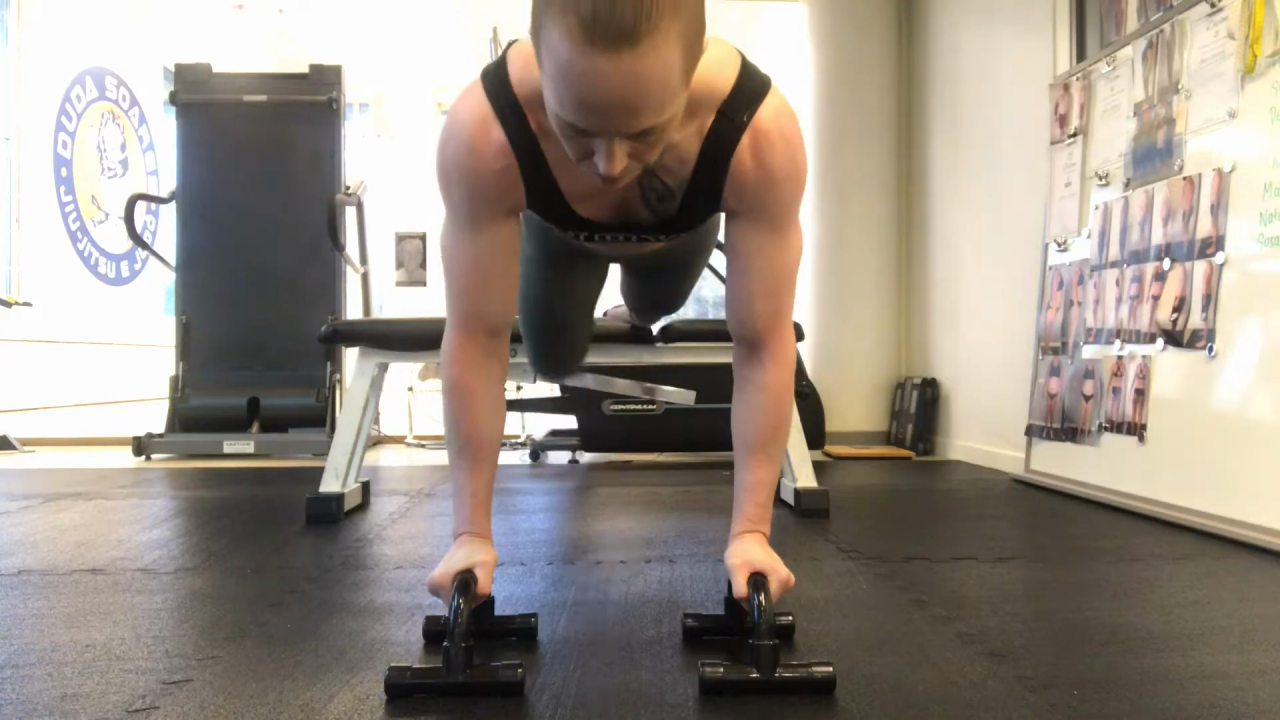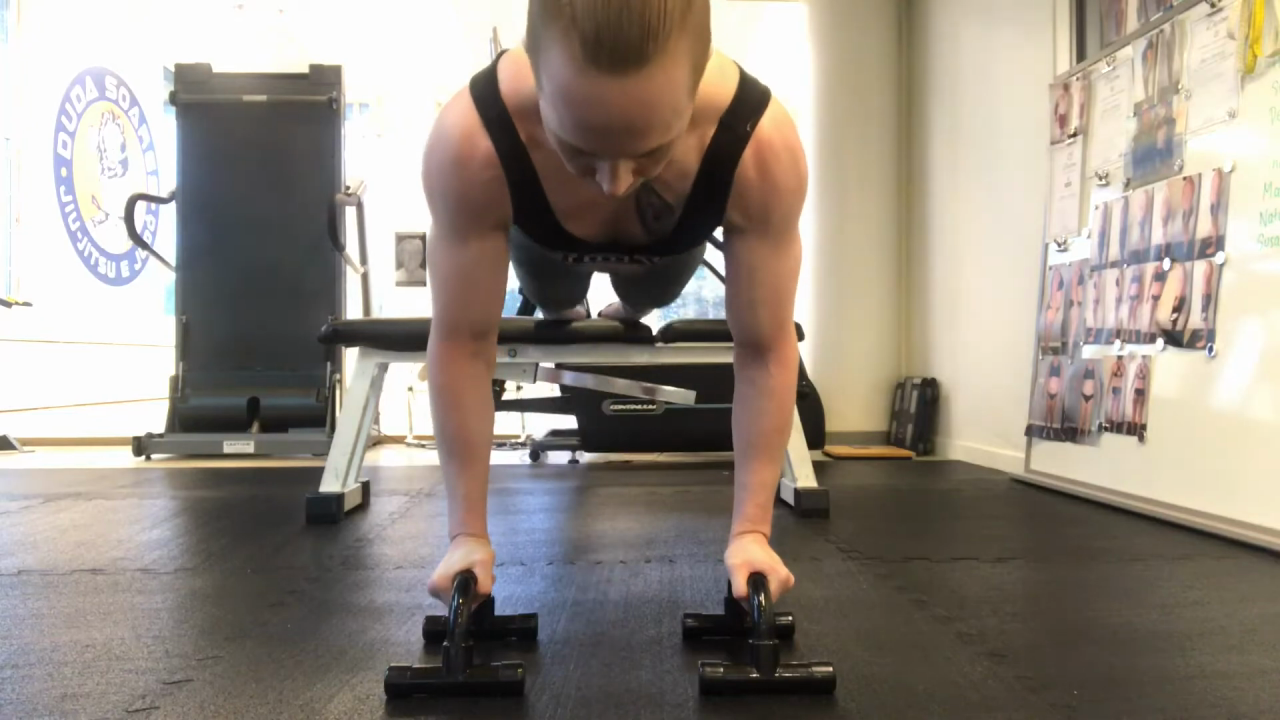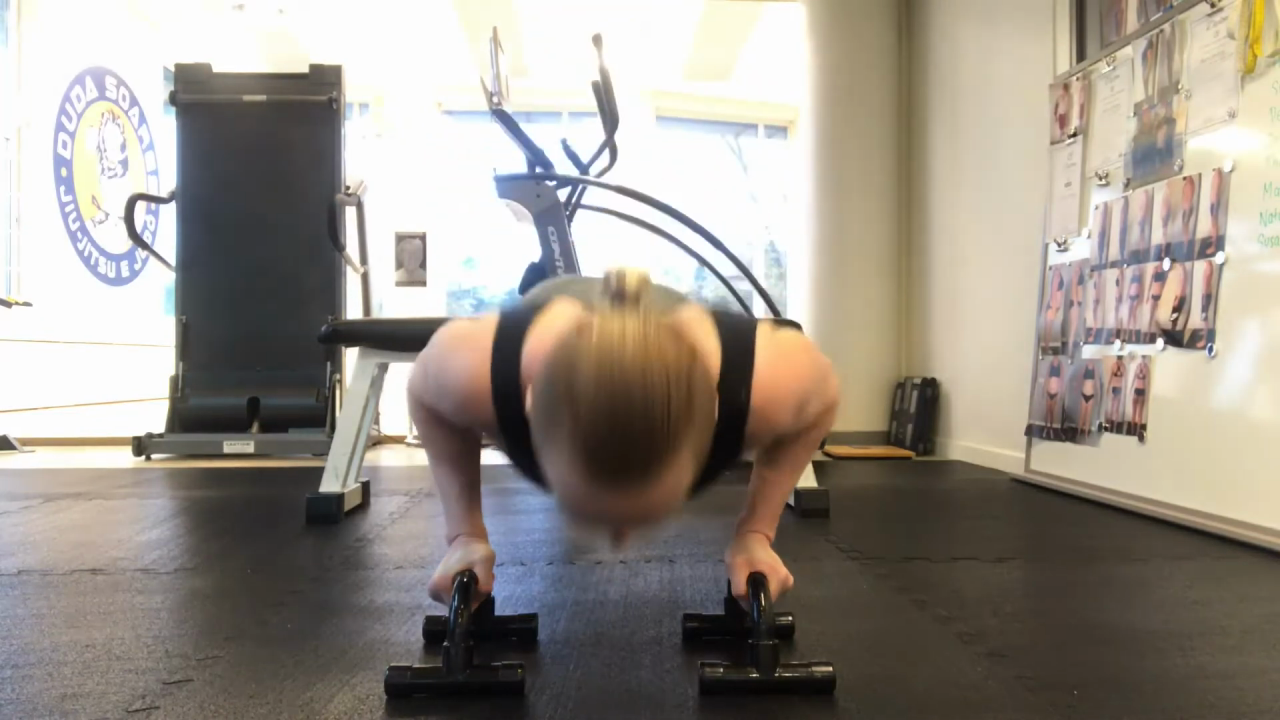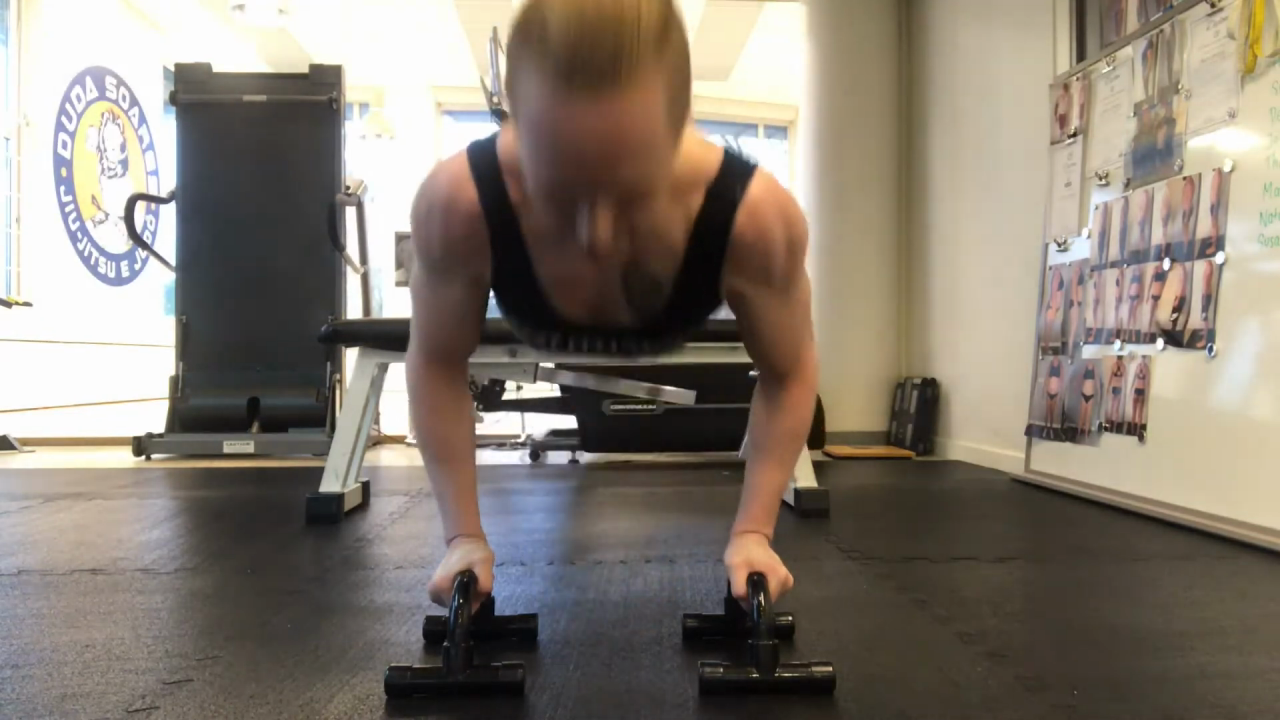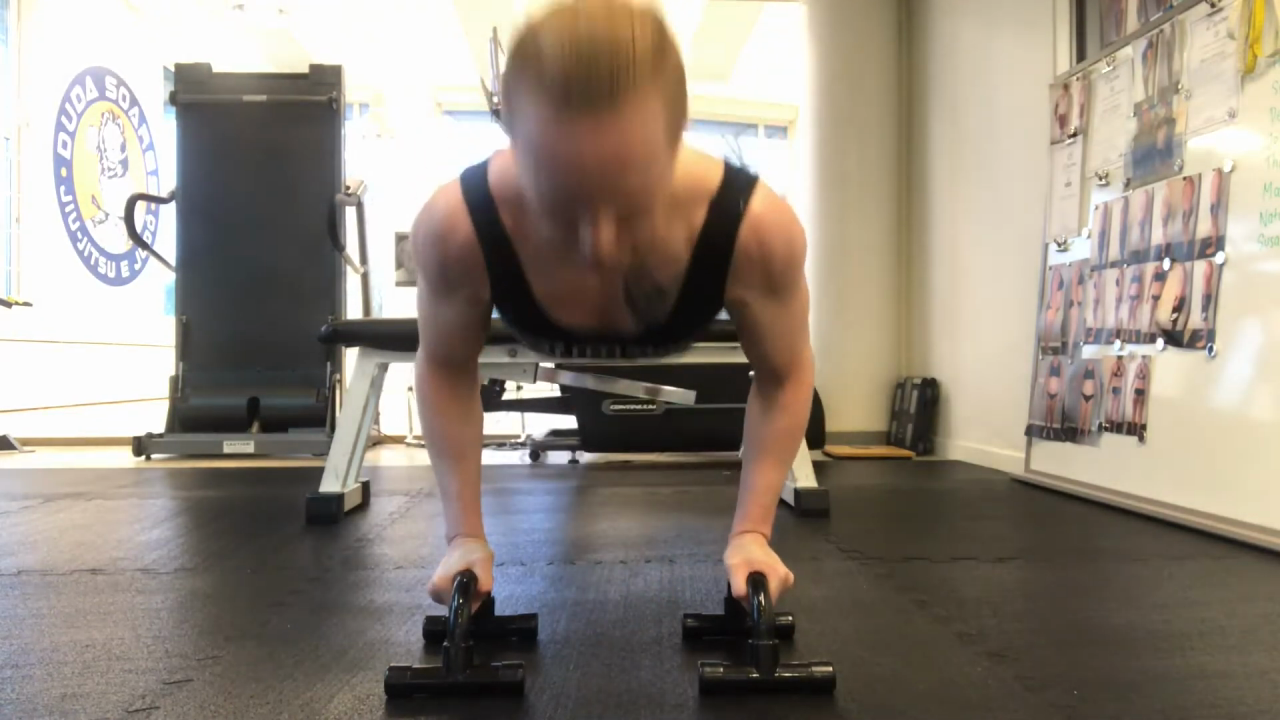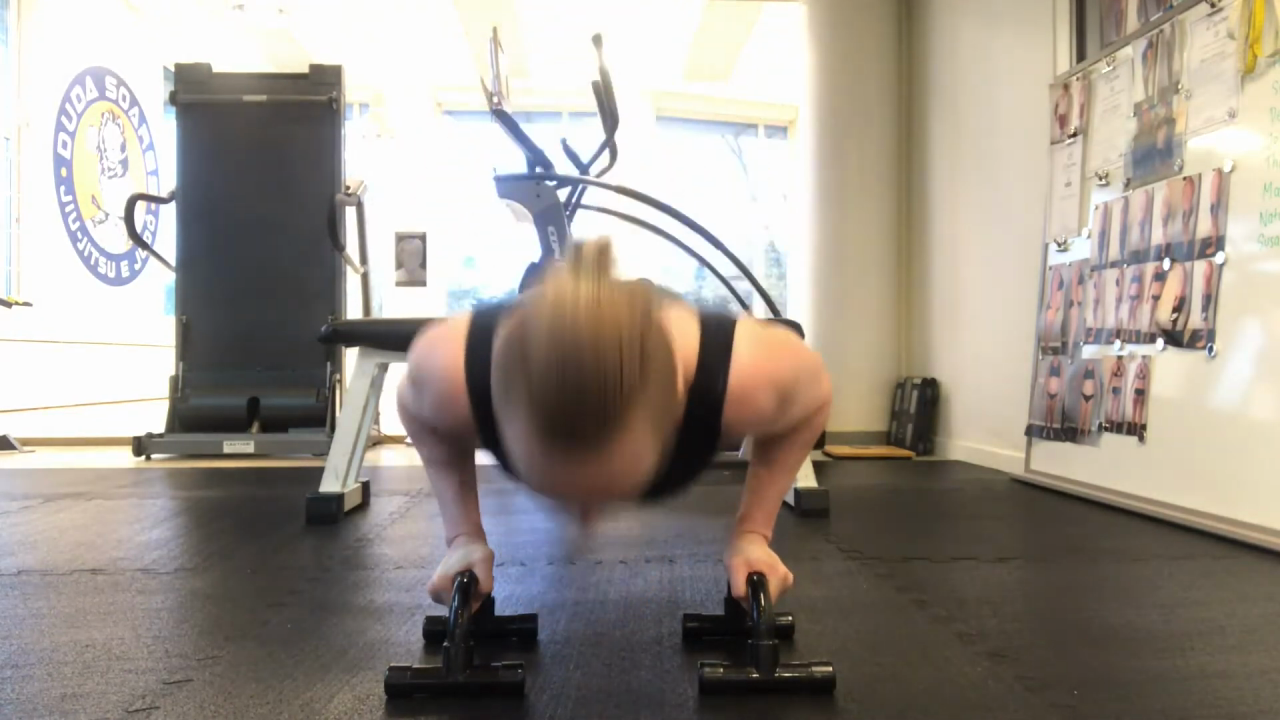
dt=0.7s
person 1, frame 1
left shoulder: (760, 132)
right shoulder: (483, 131)
left elbow: (762, 342)
right elbow: (478, 338)
left wrist: (751, 529)
right wrist: (471, 531)
left hip: (678, 233)
right hip: (560, 233)
left knee: (655, 309)
right knee: (553, 360)
left ankle: (636, 312)
person 1, frame 2
left shoulder: (761, 146)
right shoulder: (470, 141)
left elbow: (765, 350)
right elbow: (462, 344)
left wrist: (750, 531)
right wrist: (467, 535)
left hip: (666, 255)
right hip: (547, 251)
left knee: (642, 306)
right knee: (554, 306)
left ankle: (625, 314)
person 1, frame 3
left shoulder: (765, 383)
right shoulder: (475, 371)
left elbow: (821, 400)
left wrist: (755, 533)
right wrist: (464, 534)
right ankle: (541, 312)
person 1, frame 4
left shoulder: (753, 213)
right shoulder: (459, 200)
left elbow: (788, 371)
right elbow: (437, 363)
left wrist: (752, 532)
right wrist: (463, 536)
left hip: (666, 314)
right hip: (537, 309)
person 1, frame 5
left shoulder: (755, 226)
right shoulder: (457, 224)
left elbow: (783, 374)
right elbow: (445, 367)
left wrist: (751, 532)
right wrist: (464, 536)
left hip: (665, 328)
person 1, frame 6
left shoulder: (742, 377)
right shoulder: (454, 373)
left elbow: (816, 394)
left wrist: (753, 531)
right wrist: (465, 534)
left ankle: (647, 299)
right ankle: (541, 290)
